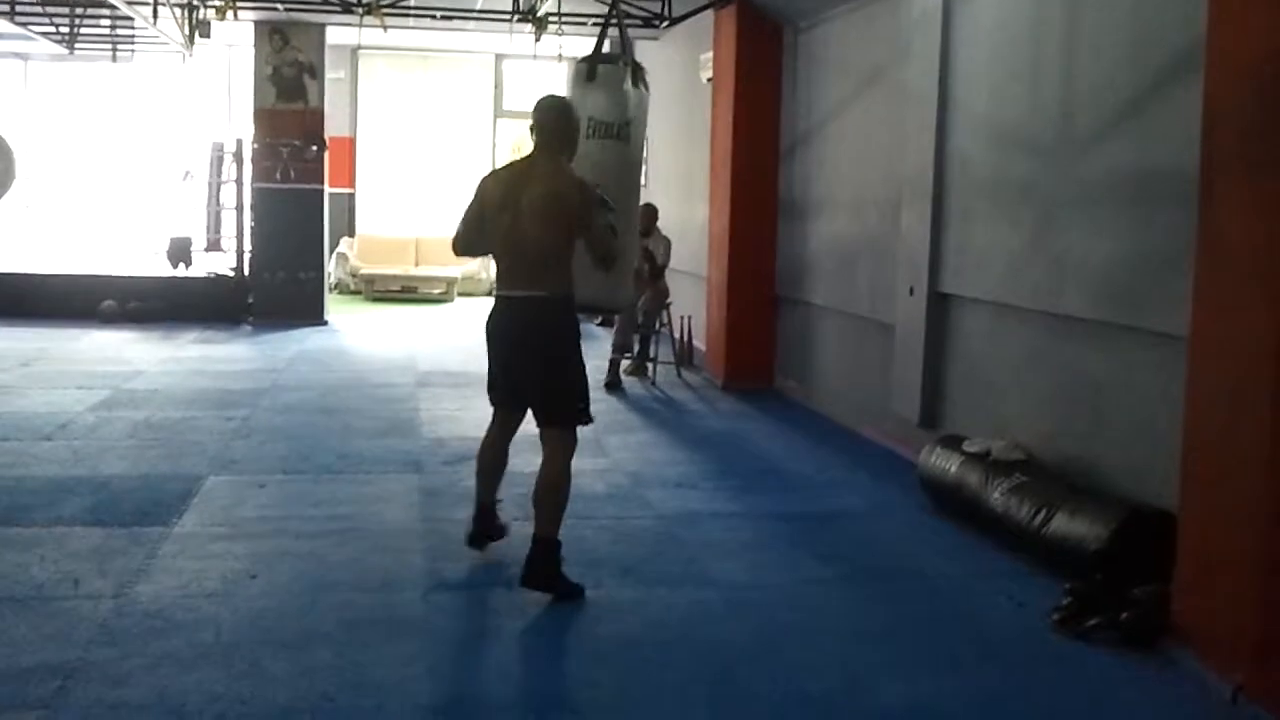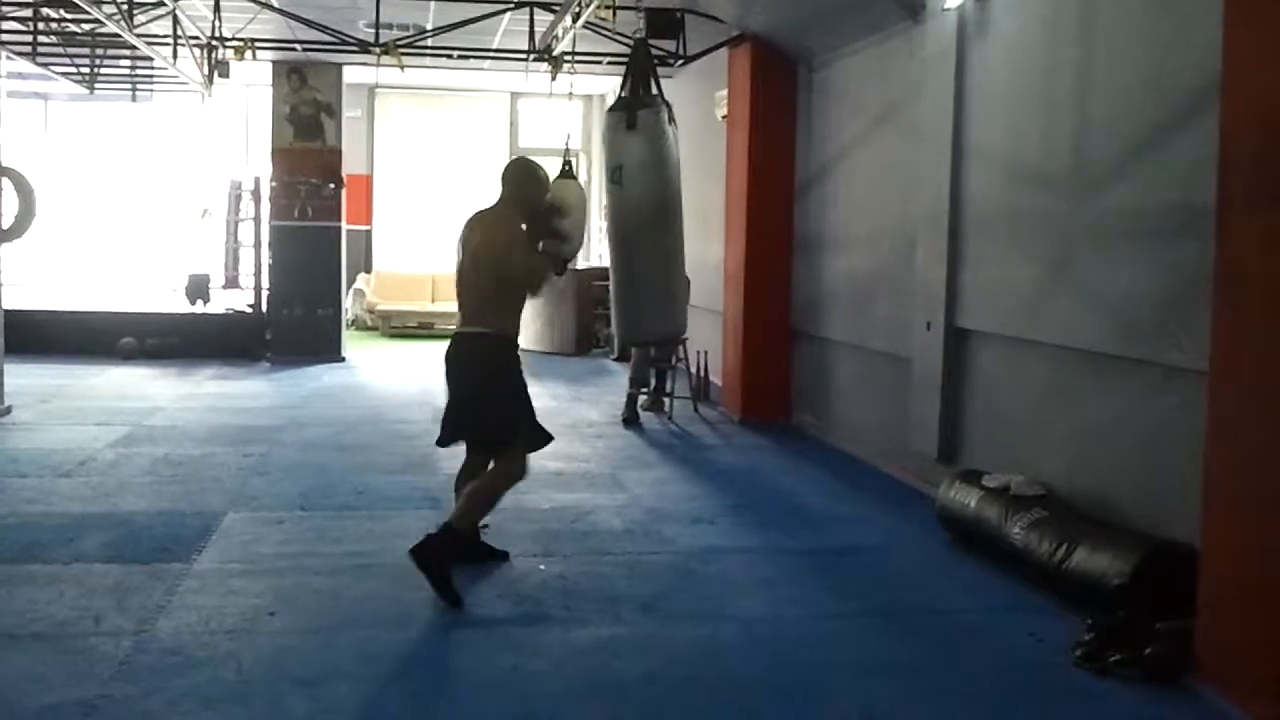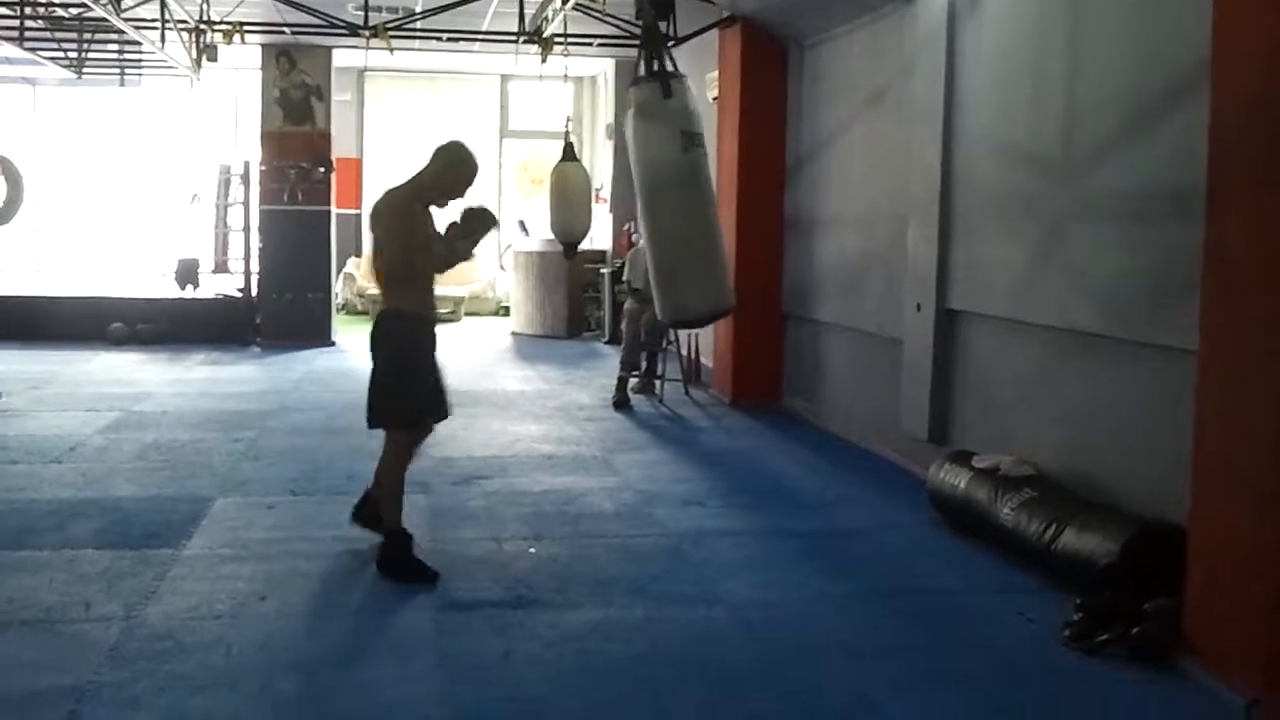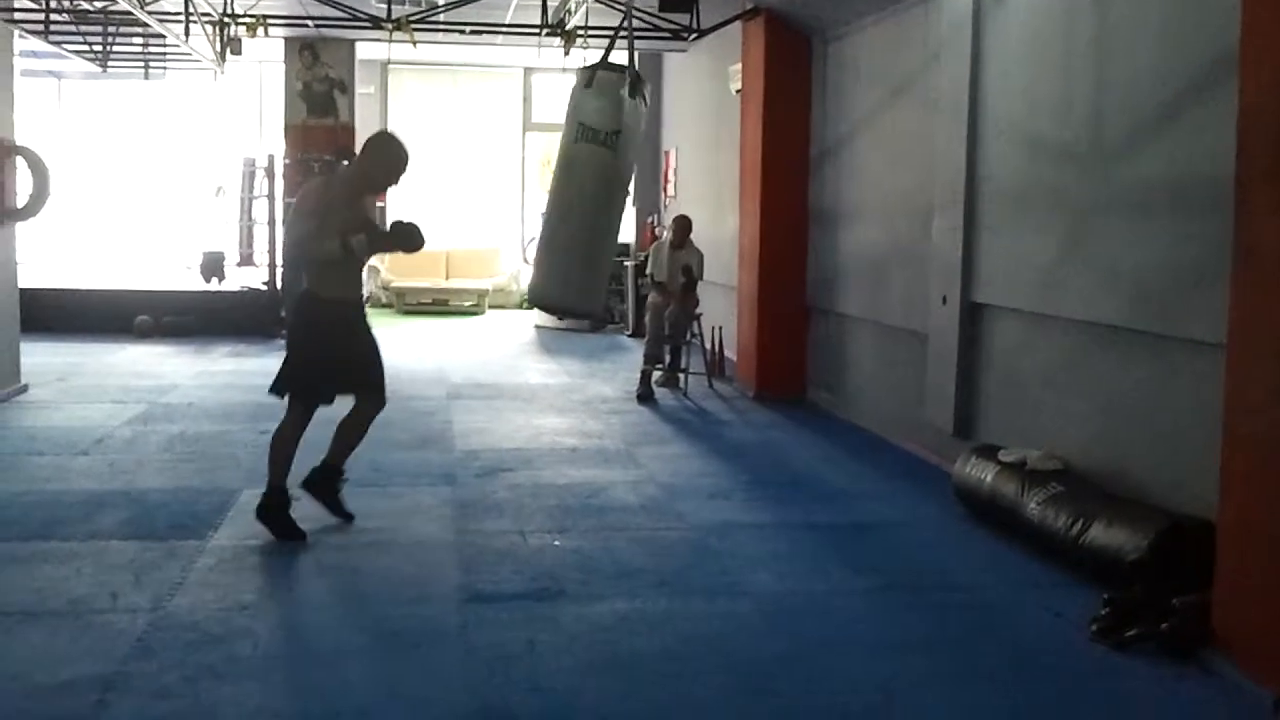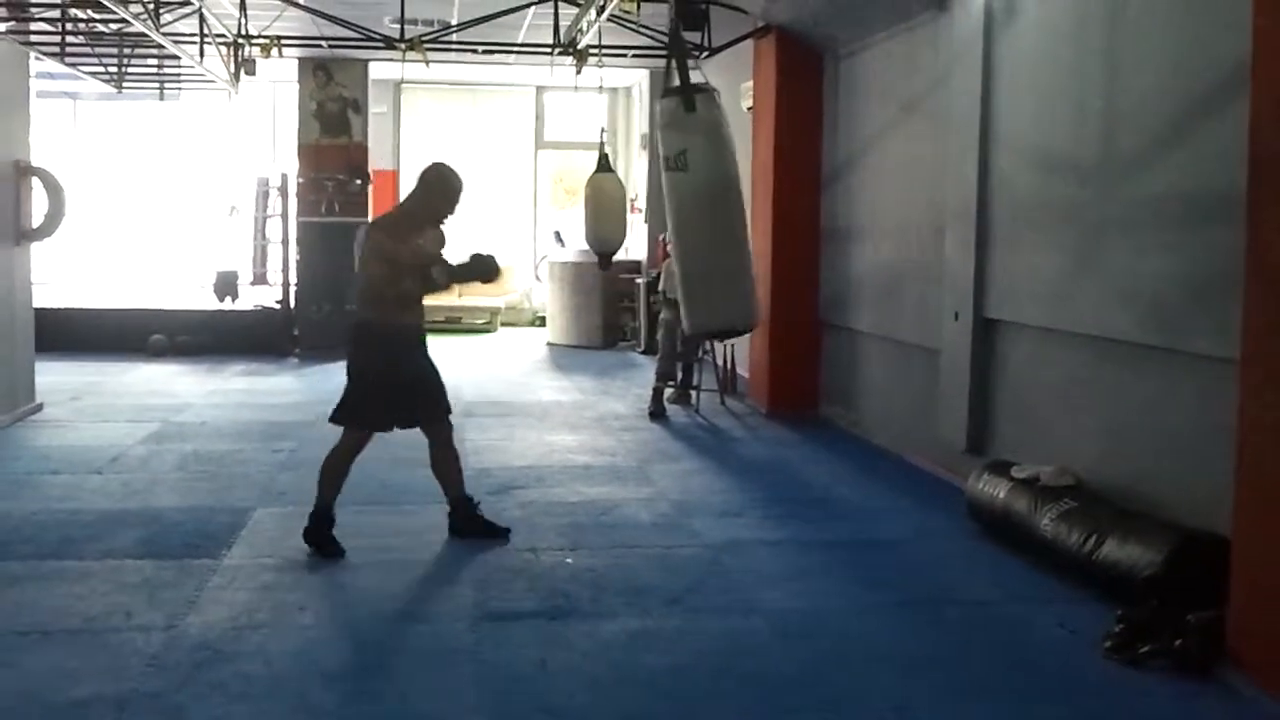
dt=1s
person 1, frame 1
left shoulder: (493, 182)
right shoulder: (572, 187)
left elbow: (463, 246)
right elbow: (605, 258)
right wrist: (602, 218)
left hip: (505, 315)
right hip: (549, 319)
left knee: (504, 419)
right knee: (558, 441)
left ankle: (483, 519)
right ankle: (542, 562)
person 1, frame 2
left shoulder: (478, 225)
right shoulder: (511, 230)
right elbow: (529, 282)
left wrist: (536, 241)
right wrist: (551, 250)
left hip: (465, 348)
right hip: (491, 354)
left knee: (482, 453)
right knee: (512, 463)
left ankle: (464, 538)
right ankle: (440, 544)
person 1, frame 3
left shoulder: (421, 211)
right shoulder: (394, 206)
left elbow: (444, 259)
right elbow: (390, 267)
left wrist: (469, 233)
right wrist: (444, 246)
left hip: (418, 329)
right hip: (398, 331)
left knee: (415, 428)
right knee: (401, 436)
left ankle: (372, 505)
right ankle: (395, 550)
person 1, frame 4
left shoulder: (362, 200)
right shoulder: (322, 194)
right elbow: (297, 246)
left wrist: (395, 238)
right wrist: (355, 243)
left hip: (351, 312)
right hip: (317, 312)
left knee: (371, 401)
right knee: (300, 412)
left ankle: (325, 477)
right ankle: (274, 502)
person 1, frame 5
left shoulder: (433, 235)
right shoulder: (379, 235)
left elbow: (434, 280)
right elbow: (371, 298)
left wrist: (470, 271)
right wrist: (430, 277)
left hip: (411, 343)
right hip: (376, 343)
left knee: (441, 430)
right knee: (355, 437)
left ankle: (462, 514)
right ankle: (320, 522)
